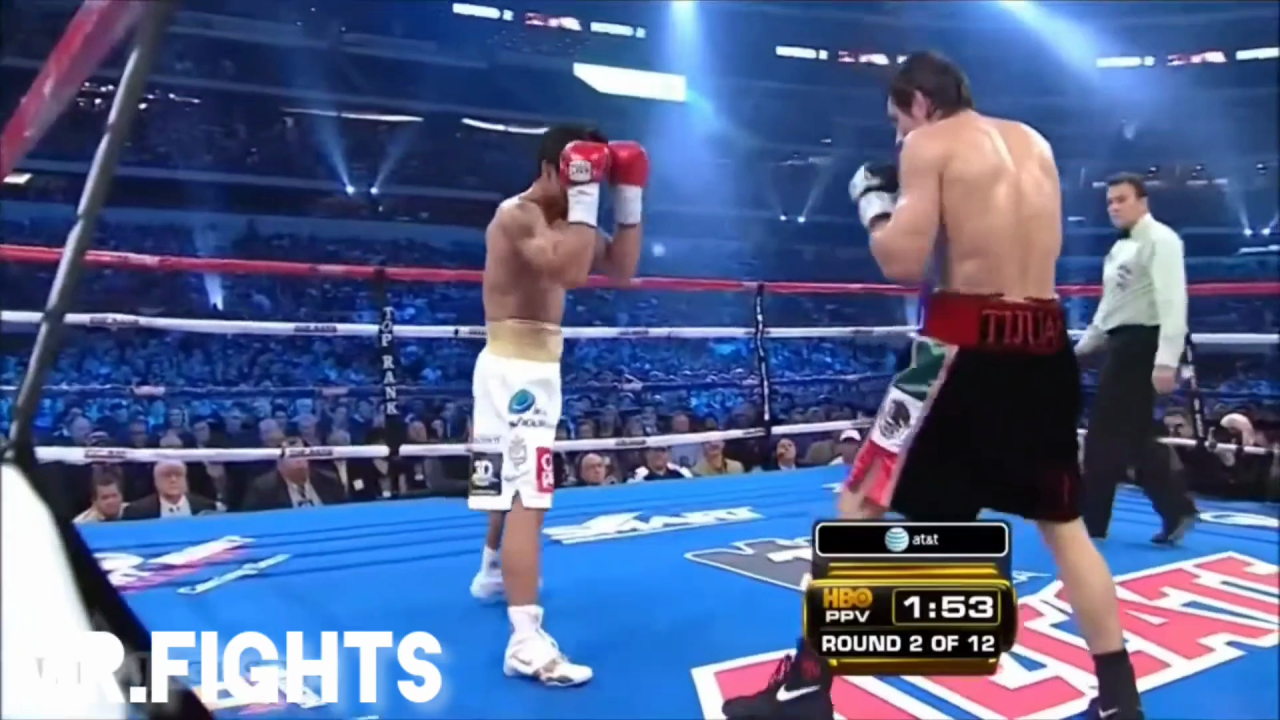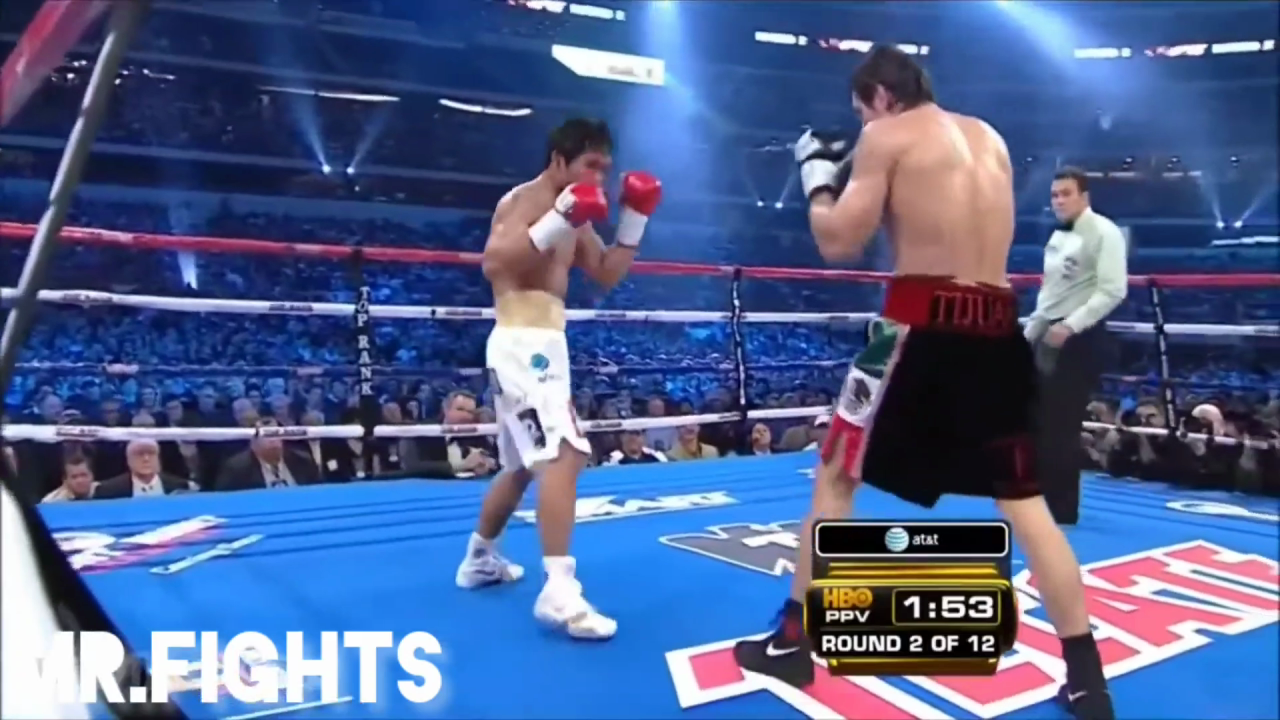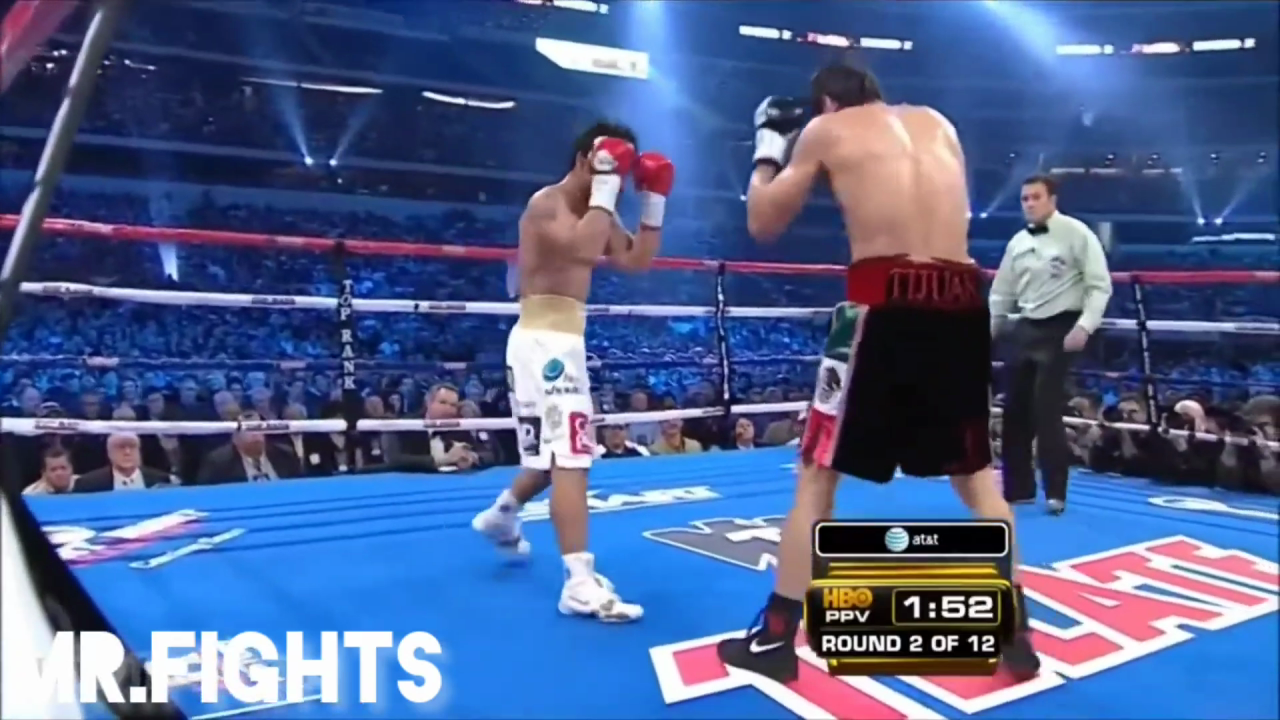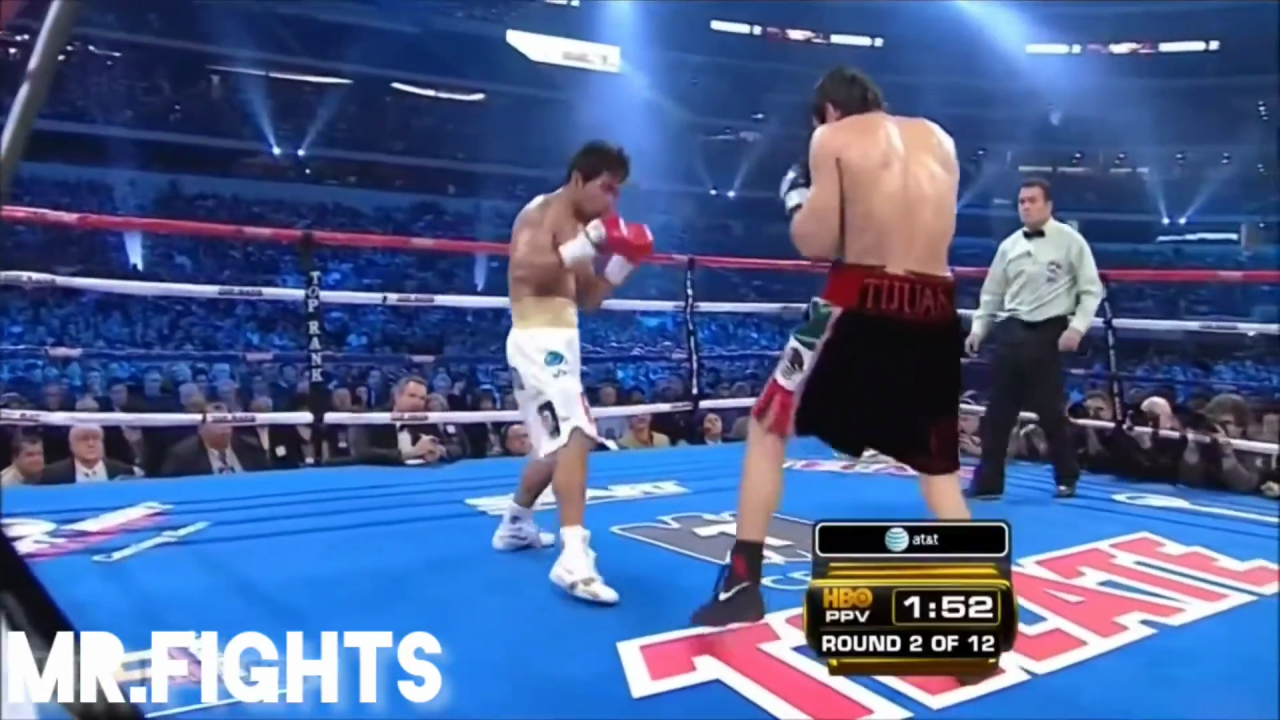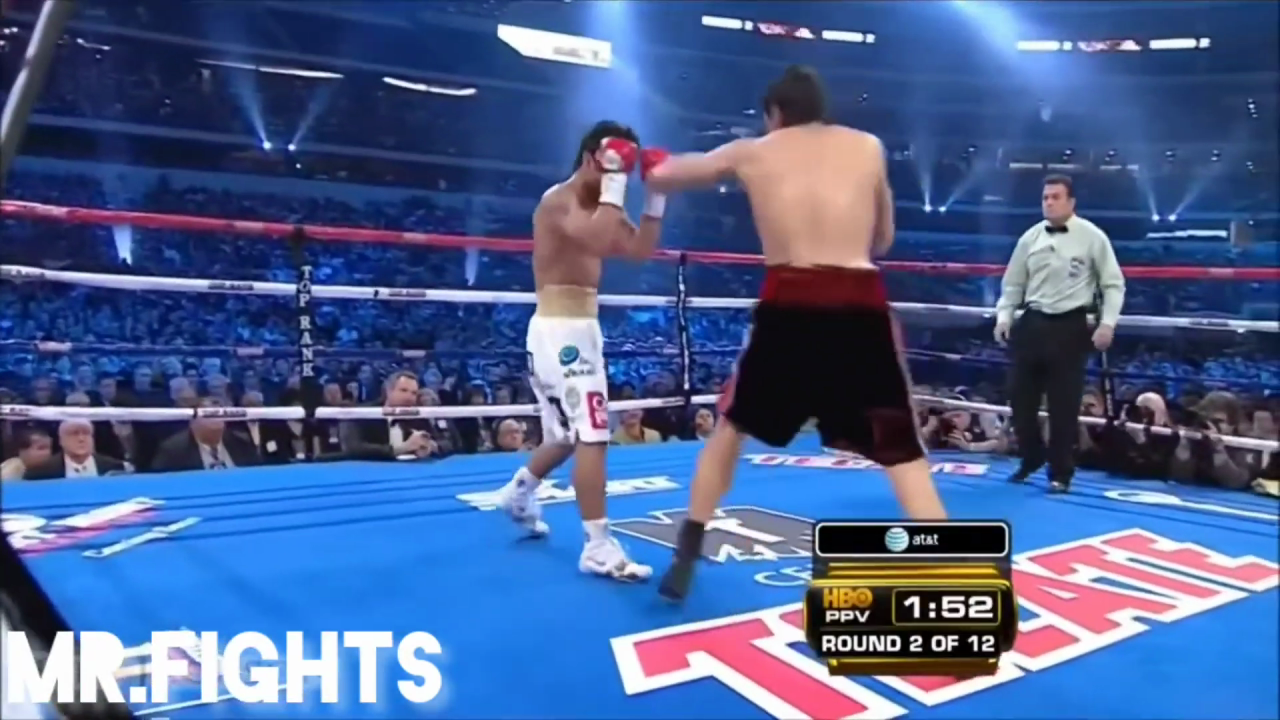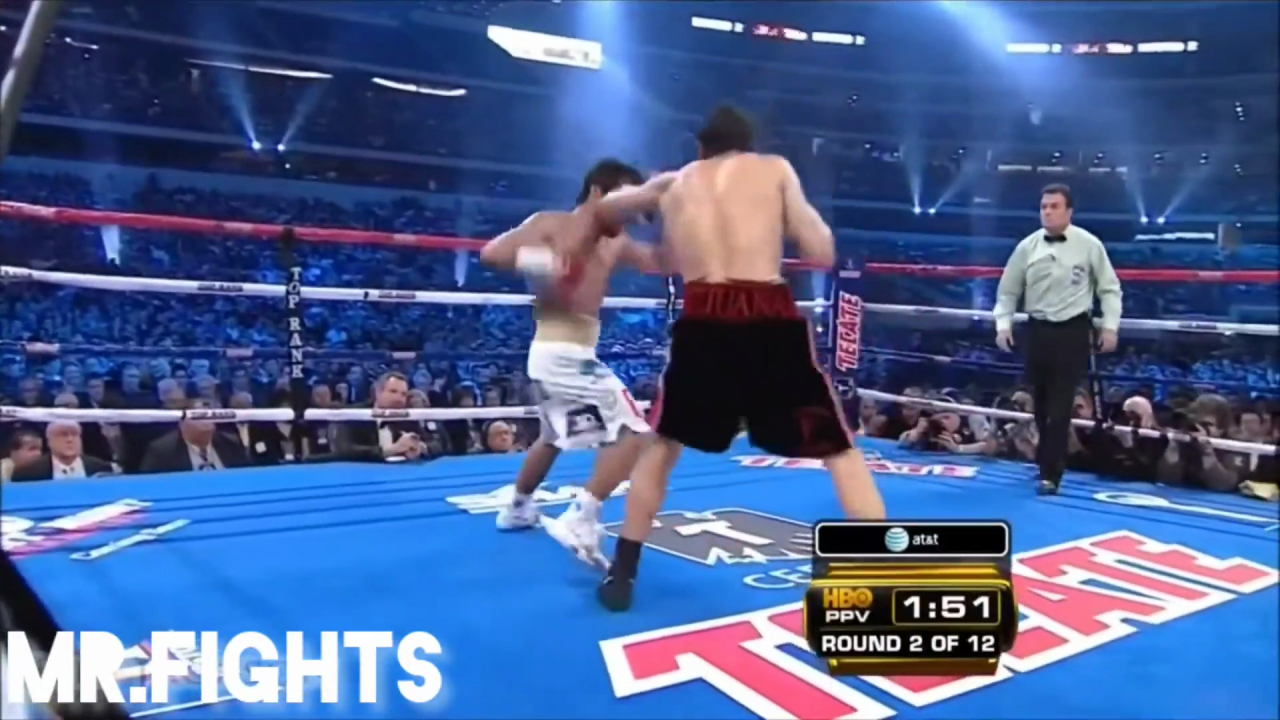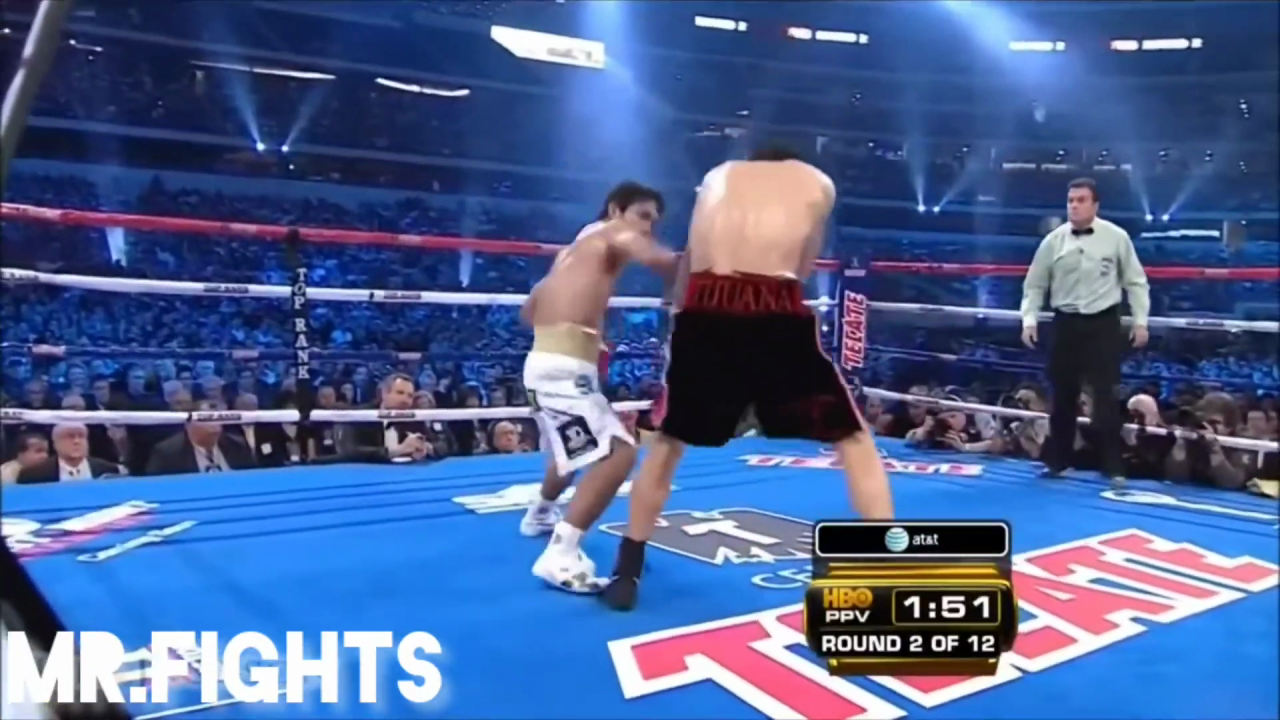
dt=0.3s
person 1, frame 1
left shoulder: (930, 144)
right shoulder: (1034, 144)
left elbow: (905, 262)
left wrist: (875, 203)
left hip: (967, 340)
right hip: (1044, 343)
left knee: (866, 503)
right knee: (1063, 522)
person 1, frame 2
left shoulder: (889, 135)
right shoulder: (987, 136)
left elbow: (839, 243)
left wrist: (818, 173)
left hip: (922, 322)
right hip: (996, 326)
left knee: (835, 476)
right knee: (1024, 503)
left ankle: (791, 643)
person 1, frame 3
left shoulder: (829, 129)
right shoulder: (937, 124)
left elbow: (763, 222)
left wrist: (771, 144)
left hip: (886, 302)
right hip: (961, 303)
left knee: (819, 469)
right knee: (972, 472)
left ankle: (775, 638)
right ankle: (1012, 630)
person 1, frame 4
left shoulder: (834, 139)
right shoulder: (939, 139)
left elbow: (817, 243)
left wrist: (799, 194)
left hip: (859, 305)
right hip: (933, 313)
left knee: (768, 428)
right knee: (939, 470)
left ankle: (742, 581)
person 1, frame 5
left shoulder: (749, 152)
right shoulder: (866, 148)
left elbow: (666, 176)
left wrist: (655, 164)
left hip: (786, 306)
right hip: (860, 306)
left knee: (729, 430)
right knee: (906, 460)
left ankle: (684, 560)
person 1, frame 6
left shoulder: (673, 183)
right shoulder: (774, 170)
left elbow: (606, 209)
right elbow: (821, 255)
left hip: (703, 321)
right hip: (772, 319)
left knee: (662, 446)
right knee: (842, 456)
left ankle: (621, 575)
person 1, frame 7
left shoulder: (721, 175)
right shoulder: (816, 183)
left elbow: (692, 255)
left hip: (709, 311)
right hip: (781, 311)
left knee: (668, 443)
right knee: (854, 445)
left ankle: (625, 576)
person 2, frame 1
left shoulder: (561, 219)
right shoulder: (518, 215)
left elbow: (620, 267)
right elbow: (566, 268)
left wrist: (629, 191)
right wrist: (585, 194)
left hip: (533, 370)
right hip: (515, 371)
left knee: (519, 489)
right knee: (527, 497)
left ankle: (494, 572)
right ankle: (528, 643)
person 2, frame 2
left shoulder: (572, 214)
right shoulder: (524, 200)
left elbow: (608, 274)
right elbow: (495, 263)
left wrist: (635, 217)
right wrist: (558, 221)
left hip: (540, 343)
right hip: (523, 342)
left knee: (522, 465)
right knee: (564, 453)
left ankle: (479, 560)
right ankle: (560, 590)
person 2, frame 3
left shoulder: (593, 210)
right shoulder: (549, 202)
left elbow: (637, 260)
right elbow: (580, 250)
left wrist: (653, 198)
right wrist: (606, 184)
left hip: (561, 342)
right hip: (544, 343)
left knee: (552, 452)
right knee: (569, 458)
left ankle: (503, 513)
right ankle: (581, 584)
person 2, frame 4
left shoulder: (577, 225)
right shoulder: (542, 212)
left elbow: (591, 297)
right elbow: (525, 270)
left wrist: (623, 258)
right wrist: (586, 244)
left hip: (557, 340)
right hip: (539, 340)
left knee: (554, 442)
right knee: (575, 437)
left ankle: (515, 525)
right ankle: (574, 559)
person 2, frame 5
left shoulder: (597, 202)
right shoulder: (560, 198)
left elbow: (641, 246)
right elbow: (598, 242)
left wrist: (657, 192)
right wrist: (613, 180)
left hip: (578, 329)
right hip: (560, 330)
left knee: (569, 433)
right knee: (592, 435)
left ankle: (519, 493)
right ankle: (599, 549)
person 2, frame 6
left shoulder: (614, 242)
right shoulder: (551, 224)
left elbow: (655, 261)
right elbow: (492, 252)
right wrist: (544, 264)
left hip: (572, 354)
right hip: (563, 355)
left knee: (554, 439)
right knee: (633, 434)
left ankle: (517, 509)
right ankle: (580, 520)
person 2, frame 7
left shoulder: (580, 254)
right shoulder: (602, 236)
left elbow: (531, 311)
right elbow: (648, 255)
right wrist: (681, 266)
left hip: (570, 368)
right hip: (557, 367)
left knee: (577, 455)
right knee: (619, 455)
left ankle: (544, 511)
right ankle: (559, 554)
person 3, frame 1
left shoulder: (1160, 241)
right shoulder: (1121, 247)
left elbow: (1172, 303)
left wrist: (1167, 361)
right wrist: (1084, 345)
left hip: (1136, 345)
right hip: (1119, 344)
left knee: (1106, 433)
right knee: (1135, 435)
left ankle: (1091, 521)
right ankle: (1175, 508)
person 3, frame 2
left shoulder: (1103, 233)
right shoulder: (1057, 237)
left elbow: (1112, 290)
left wrist: (1071, 325)
right wrist: (1029, 333)
left hip: (1078, 338)
right hip: (1052, 336)
left knee: (1061, 421)
right knee: (1035, 416)
left ankle: (1061, 507)
right ankle: (1047, 492)
person 3, frame 3
left shoulder: (1076, 234)
right shoulder: (1018, 242)
left elbow: (1100, 285)
right elbow: (1002, 293)
left wrist: (1084, 326)
right wrist: (988, 331)
left hip: (1060, 330)
right hip: (1026, 329)
left knee: (1045, 407)
right knee: (1016, 409)
left ankle: (1056, 490)
right ankle: (1017, 486)
person 3, frame 4
left shoulder: (1070, 241)
right shoulder: (1010, 245)
left elbow: (1092, 290)
right elbow: (992, 292)
left wrist: (1078, 327)
right wrist: (978, 328)
left hip: (1049, 333)
right hip: (1013, 331)
left knee: (1049, 407)
right knee: (999, 408)
left ankle: (1067, 476)
right ankle: (988, 481)
person 3, frame 5
left shoulder: (1092, 237)
right shoulder: (1031, 238)
left elbow: (1113, 284)
right elbow: (1013, 283)
left wrist: (1107, 323)
right wrist: (1004, 316)
left hip: (1070, 326)
right hip: (1033, 323)
left knee: (1063, 402)
right knee: (1020, 395)
left ankle: (1060, 473)
right ankle: (1031, 458)
person 3, frame 6
left shoulder: (1089, 245)
right shoulder: (1027, 247)
left elbow: (1109, 288)
right elbow: (1008, 290)
left wrist: (1110, 327)
right wrist: (1004, 324)
left hip: (1072, 331)
right hip: (1038, 330)
left knee: (1060, 403)
right knee: (1041, 402)
left ankle: (1051, 473)
right ankle: (1047, 463)
person 3, frame 7
left shoulder: (1116, 237)
right shoulder: (1053, 241)
left elbow: (1136, 281)
right elbow: (1034, 285)
left wrist: (1140, 321)
right wrist: (1029, 320)
left hip: (1103, 323)
right hip: (1067, 324)
left knee: (1105, 395)
right knee: (1064, 395)
left ankle: (1113, 467)
right ankle: (1056, 459)
